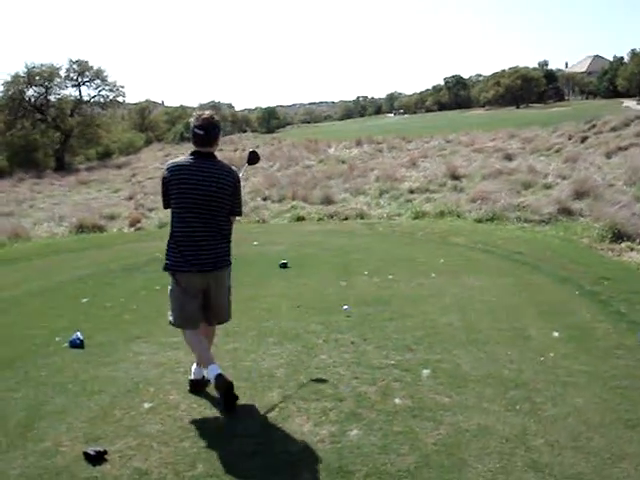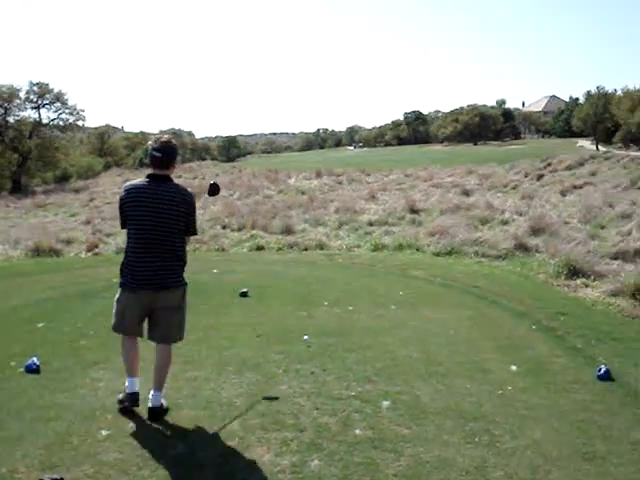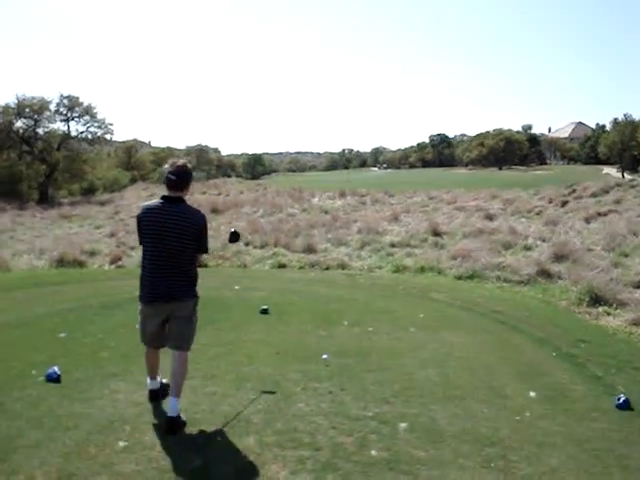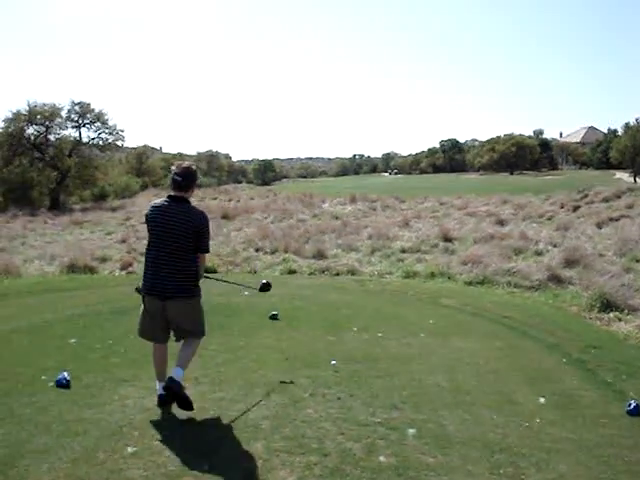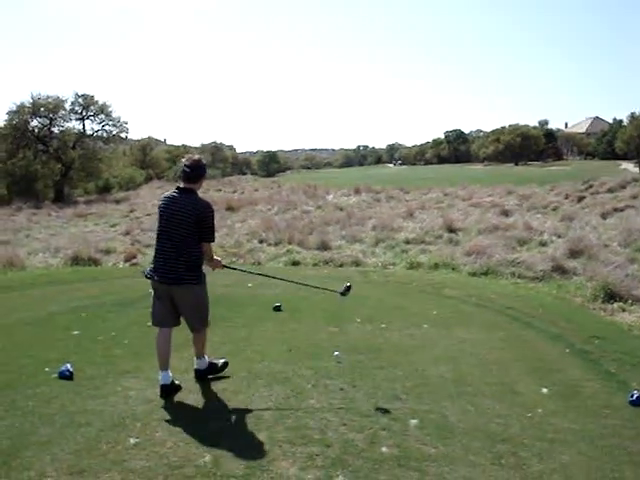
dt=0.3s
person 1, frame 1
left shoulder: (172, 170)
right shoulder: (229, 175)
left elbow: (171, 209)
right elbow: (232, 219)
left hip: (183, 260)
right hip: (217, 260)
left knee: (188, 324)
right knee: (209, 321)
left ankle: (214, 374)
right ankle: (198, 373)
person 1, frame 2
left shoulder: (129, 191)
right shoulder: (185, 197)
left elbow: (127, 228)
right elbow: (186, 238)
left hip: (135, 278)
right hip: (170, 280)
left knee: (128, 333)
right knee: (164, 342)
left ankle: (132, 388)
right ankle: (156, 400)
person 1, frame 3
left shoulder: (146, 211)
right shoulder: (197, 217)
left elbow: (145, 246)
right elbow: (198, 259)
left hip: (151, 291)
right hip: (183, 293)
left knee: (152, 344)
right knee: (179, 350)
left ankle: (154, 385)
right ankle: (173, 410)
person 1, frame 4
left shoulder: (153, 210)
right shoulder: (199, 217)
left elbow: (157, 243)
right elbow: (201, 259)
left hip: (153, 287)
right hip: (185, 290)
left knee: (159, 340)
right knee: (193, 336)
left ankle: (162, 390)
right ankle: (175, 378)
person 1, frame 5
left shoulder: (165, 200)
right shoulder: (203, 207)
right elbow: (205, 247)
right wrist: (213, 262)
left hip: (161, 275)
right hip: (189, 278)
left knee: (163, 328)
right knee: (198, 325)
left ankle: (165, 380)
right ankle: (202, 365)
